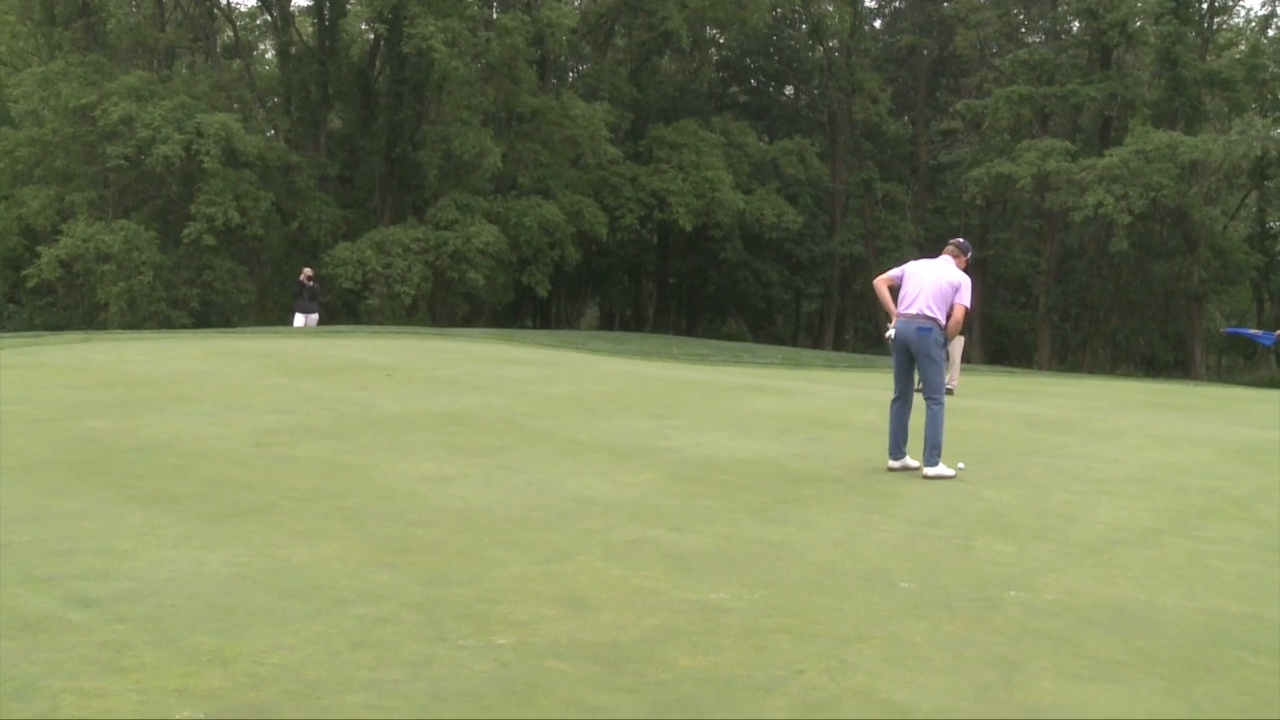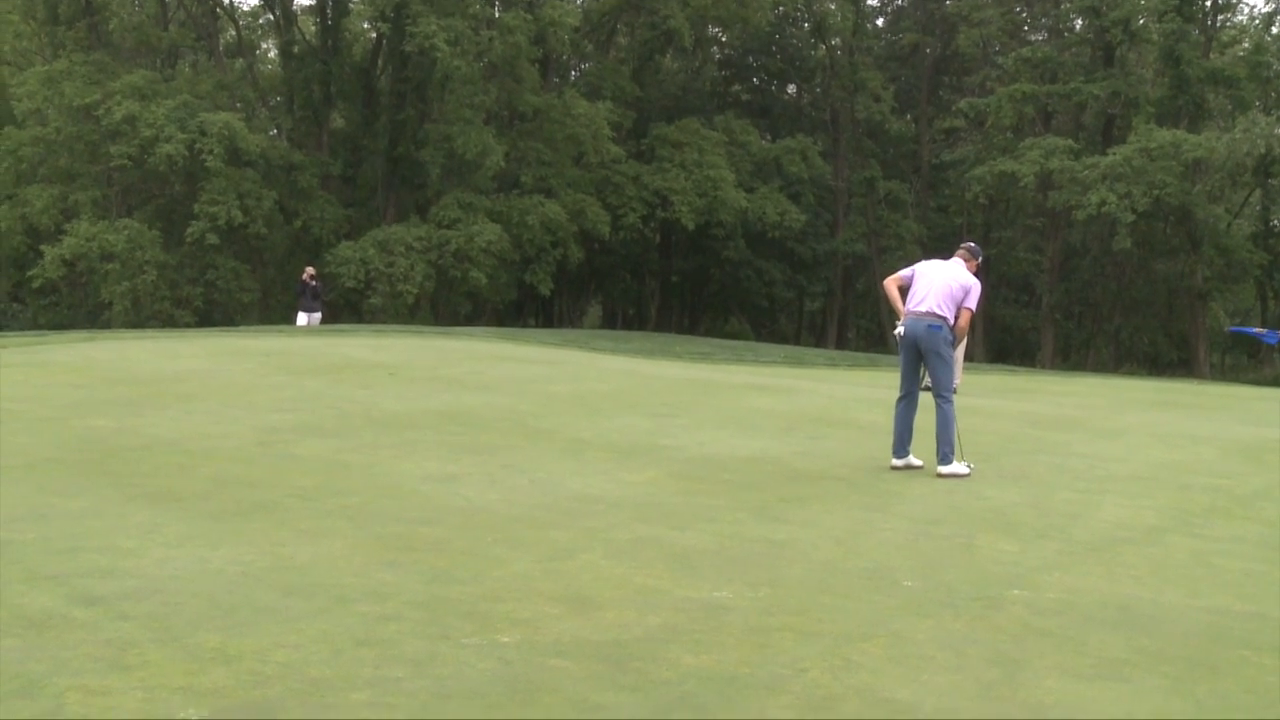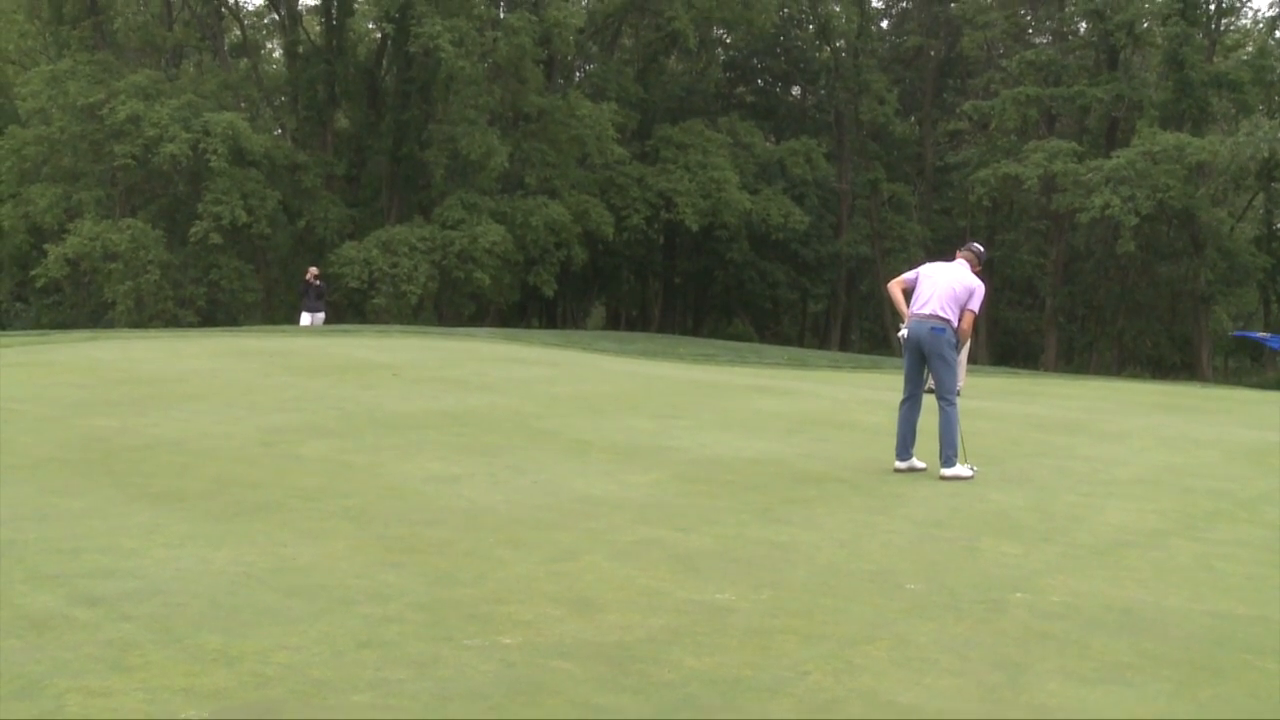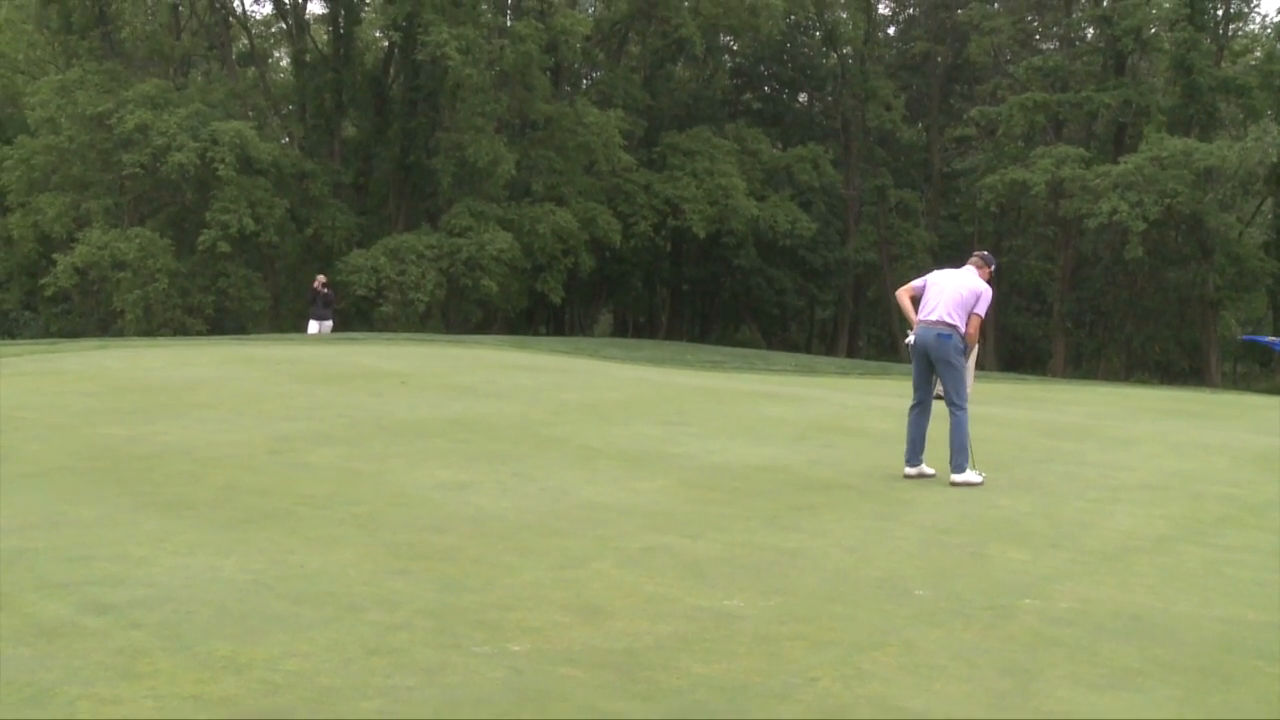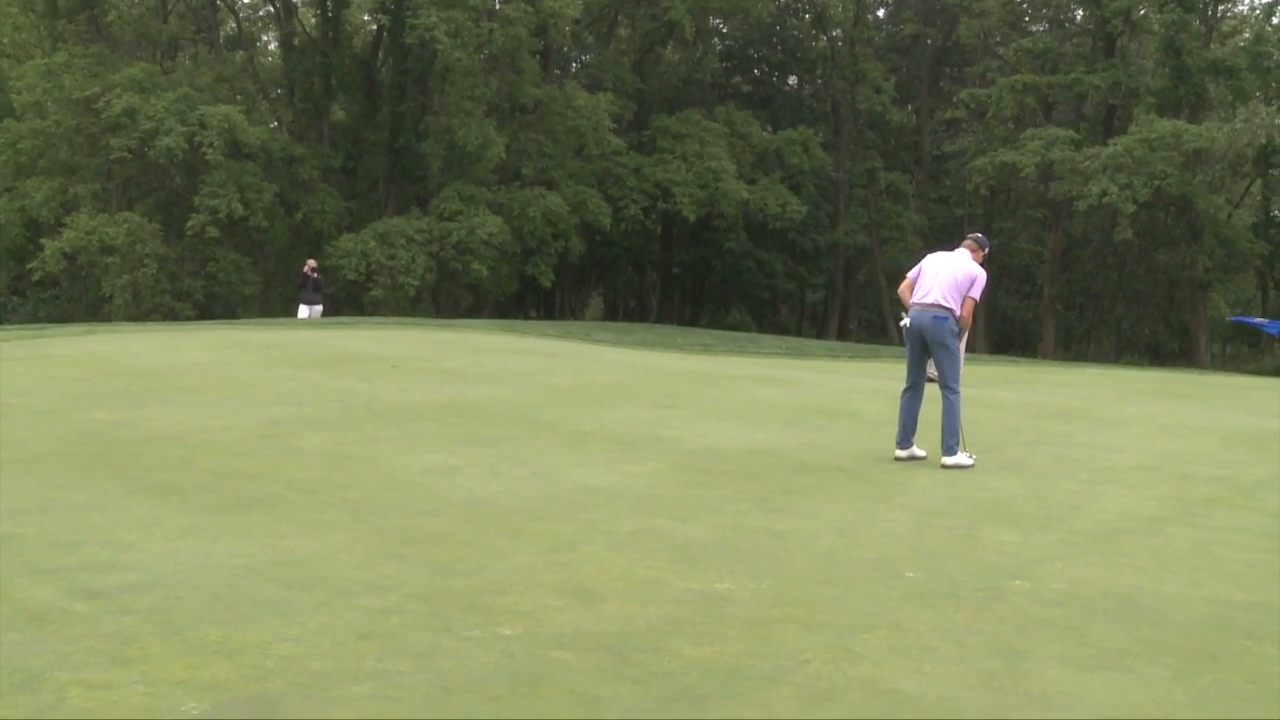
dt=1s
person 1, frame 1
left shoulder: (915, 265)
right shoulder: (961, 277)
left elbow: (879, 282)
right elbow: (957, 319)
left wrist: (895, 315)
right wrist: (943, 343)
left hip: (901, 329)
right hip: (927, 332)
left knee: (901, 395)
right knee: (934, 400)
left ankle: (897, 456)
right ankle: (932, 463)
person 1, frame 2
left shoulder: (926, 264)
right shoulder: (972, 281)
left elbow: (890, 282)
right elbow: (962, 324)
left wrist: (903, 315)
right wrist: (952, 348)
left hip: (909, 326)
right hip: (936, 330)
left knee: (907, 393)
right knee: (943, 398)
left ankle: (900, 455)
right ankle: (946, 462)
person 1, frame 3
left shoulder: (930, 267)
right shoulder: (975, 283)
left elbow: (894, 285)
right elbow: (965, 326)
left wrist: (907, 318)
right wrist: (956, 350)
left hip: (913, 329)
right hip: (939, 332)
left knee: (911, 396)
right knee: (947, 400)
left ankle: (903, 457)
right ankle: (949, 464)
person 1, frame 4
left shoulder: (939, 273)
right shoulder: (983, 287)
left elbow: (902, 293)
right elbow: (971, 330)
left wrist: (916, 324)
right wrist: (966, 356)
left hip: (921, 335)
right hip: (947, 338)
left knee: (920, 401)
right knee: (958, 407)
left ankle: (913, 463)
right ankle: (959, 470)
person 1, frame 5
left shoulder: (933, 257)
right shoulder: (977, 271)
left elbow: (903, 290)
right elbow: (965, 314)
right wrist: (958, 339)
left hip: (915, 318)
right hip: (941, 322)
left knee: (913, 385)
right knee: (950, 390)
left ankle: (904, 445)
right ankle: (950, 453)
